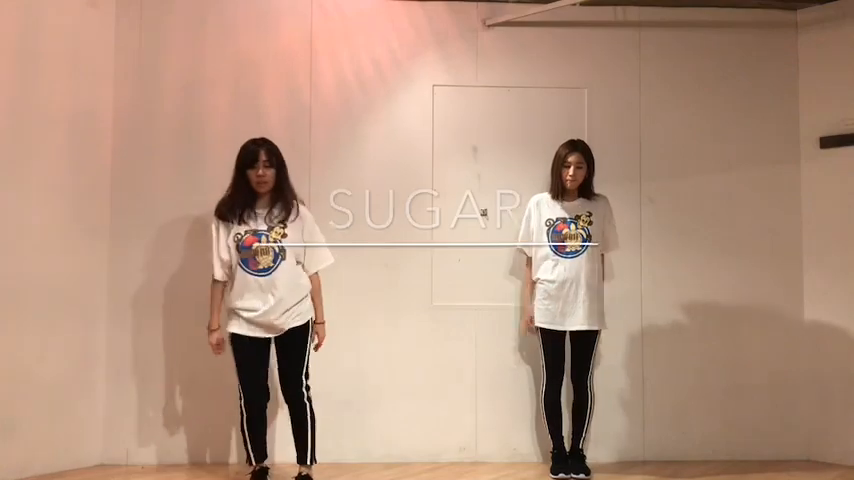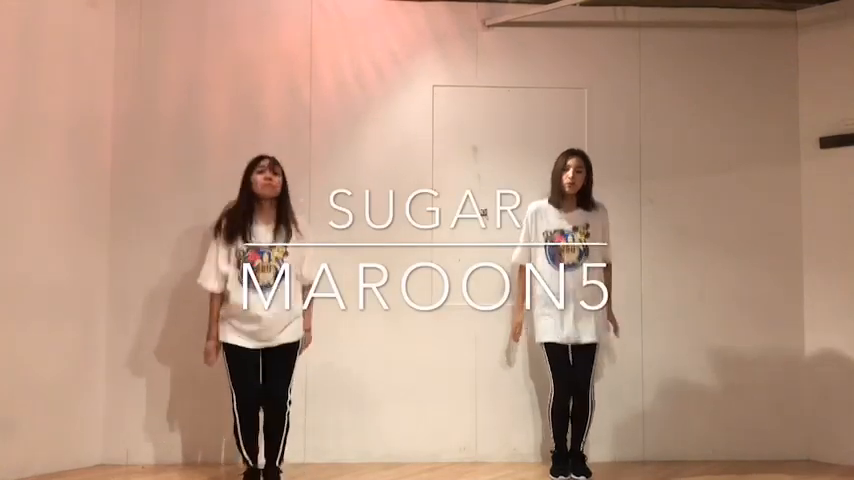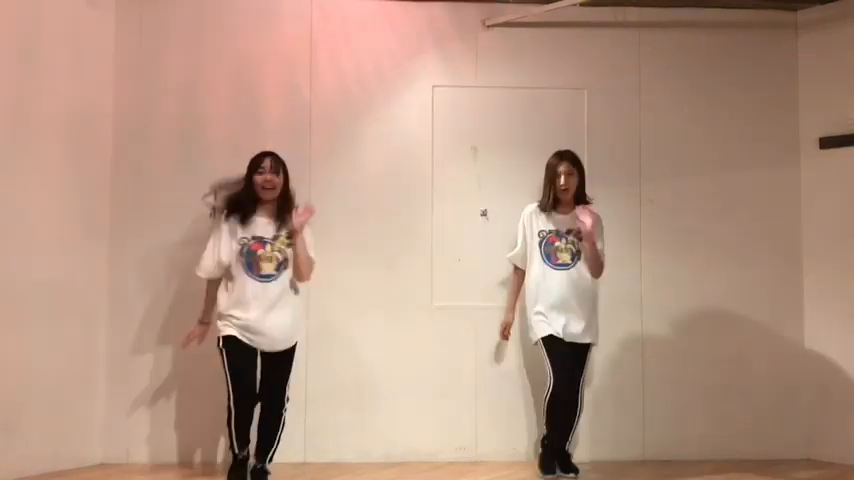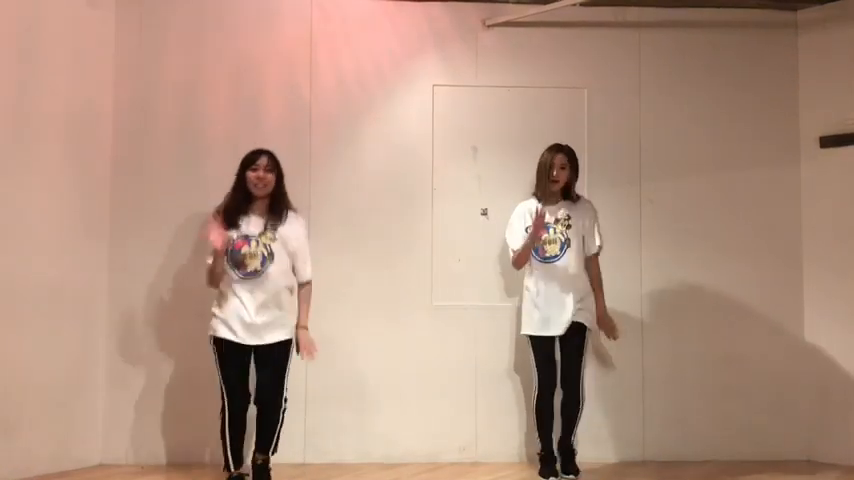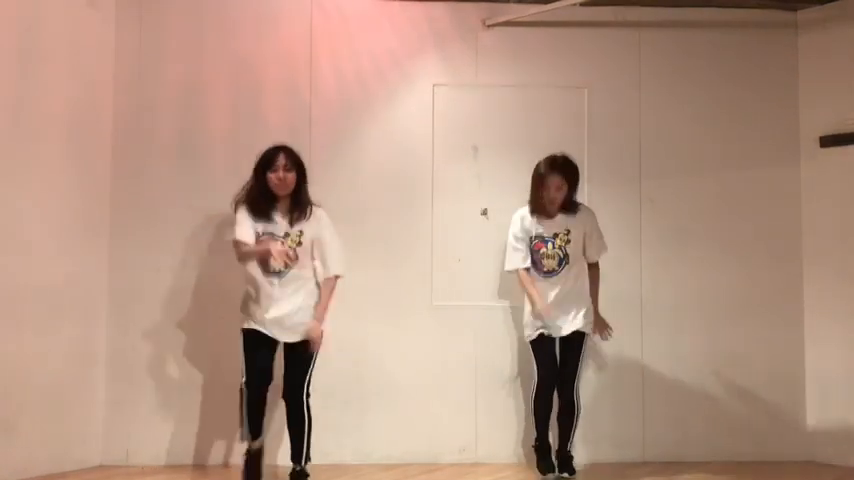
dt=0.5s
person 1, frame 1
left shoulder: (296, 213)
right shoulder: (228, 216)
left elbow: (312, 270)
right elbow: (220, 275)
left wrist: (319, 319)
right wrist: (214, 325)
left hip: (293, 318)
right hip: (245, 322)
left knee: (297, 394)
right knee: (252, 399)
person 1, frame 2
left shoulder: (294, 228)
right shoulder: (229, 228)
left elbow: (306, 281)
right elbow: (215, 285)
left wrist: (307, 321)
right wrist: (210, 335)
left hip: (282, 333)
right hip: (238, 333)
left knee: (276, 402)
right knee: (245, 404)
person 1, frame 3
left shoulder: (293, 223)
right shoulder: (232, 222)
left elbow: (305, 274)
right elbow: (214, 275)
left wrist: (299, 233)
right wrist: (204, 320)
left hip: (281, 328)
right hip: (236, 325)
left knee: (275, 401)
right knee: (241, 397)
person 1, frame 4
left shoulder: (291, 221)
right shoulder: (226, 220)
left elbow: (304, 279)
right elbow: (214, 281)
left wrist: (302, 327)
right wrist: (217, 254)
left hip: (275, 327)
right hip: (230, 326)
left knee: (271, 398)
right knee: (234, 401)
person 1, frame 5
left shoulder: (315, 218)
right shoulder: (249, 212)
left elbow: (330, 272)
right elbow: (241, 250)
left wrist: (319, 319)
right wrist: (265, 250)
left hip: (301, 319)
right hip: (258, 318)
left knee: (296, 393)
right knee: (255, 384)
right ankle: (254, 445)
person 2, frame 1
left shoulder: (599, 205)
right shoulder: (539, 204)
left elbow: (602, 255)
right elbow: (530, 259)
left wrist: (601, 298)
right wrist: (528, 304)
left hip: (587, 308)
right hip: (550, 308)
left knee: (582, 381)
right knee: (553, 381)
left ankle: (577, 452)
right ankle: (558, 452)
person 2, frame 2
left shoulder: (597, 213)
right shoulder: (536, 212)
left elbow: (604, 264)
right elbow: (524, 263)
left wrist: (608, 307)
right wrist: (519, 312)
left hip: (587, 316)
right hip: (549, 315)
left knee: (583, 390)
right knee: (562, 389)
person 2, frame 3
left shoulder: (590, 218)
right shoulder: (532, 216)
left elbow: (597, 271)
right elbow: (520, 267)
left wrist: (589, 236)
right wrist: (509, 311)
left hip: (580, 318)
right hip: (544, 314)
left knee: (572, 390)
right knee: (557, 382)
left ankle: (562, 452)
right ankle: (549, 447)
person 2, frame 4
left shoulder: (584, 208)
right shoulder: (526, 210)
left elbow: (591, 260)
right elbow: (518, 261)
left wrist: (601, 307)
right wrist: (536, 232)
left hip: (575, 308)
right hip: (539, 309)
left knee: (572, 382)
right knee: (546, 382)
left ankle: (566, 449)
person 2, frame 5
left shoulder: (584, 217)
right shoulder: (523, 219)
left elbow: (593, 264)
right elbow: (520, 269)
left wrist: (594, 311)
right wrist: (537, 303)
left hip: (575, 315)
right hip: (539, 317)
left knee: (567, 384)
right knee: (546, 378)
left ankle: (564, 453)
right ankle: (542, 446)
